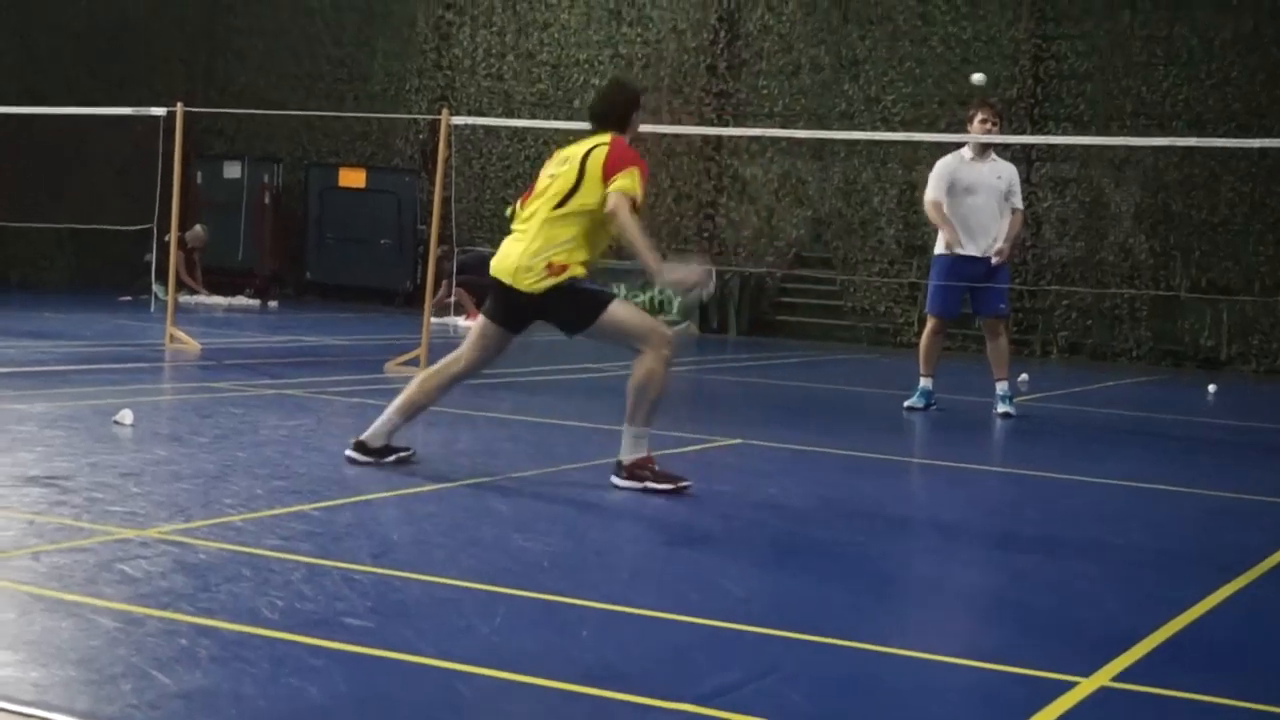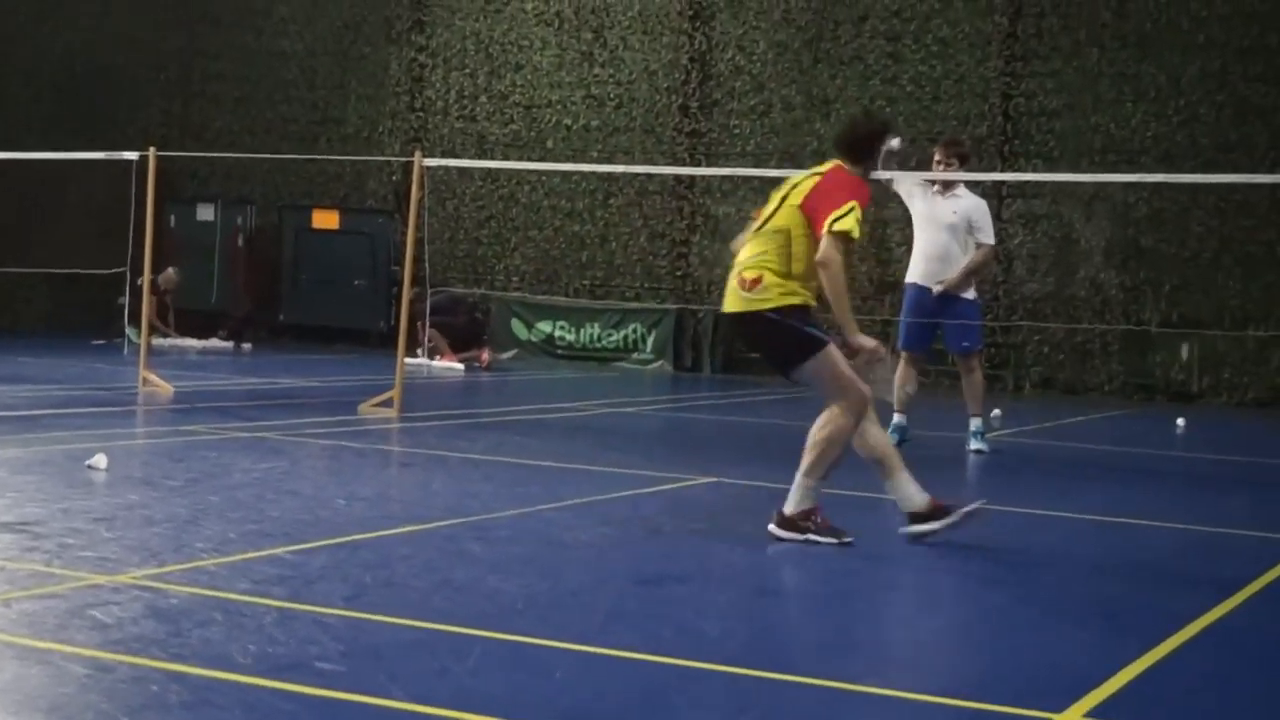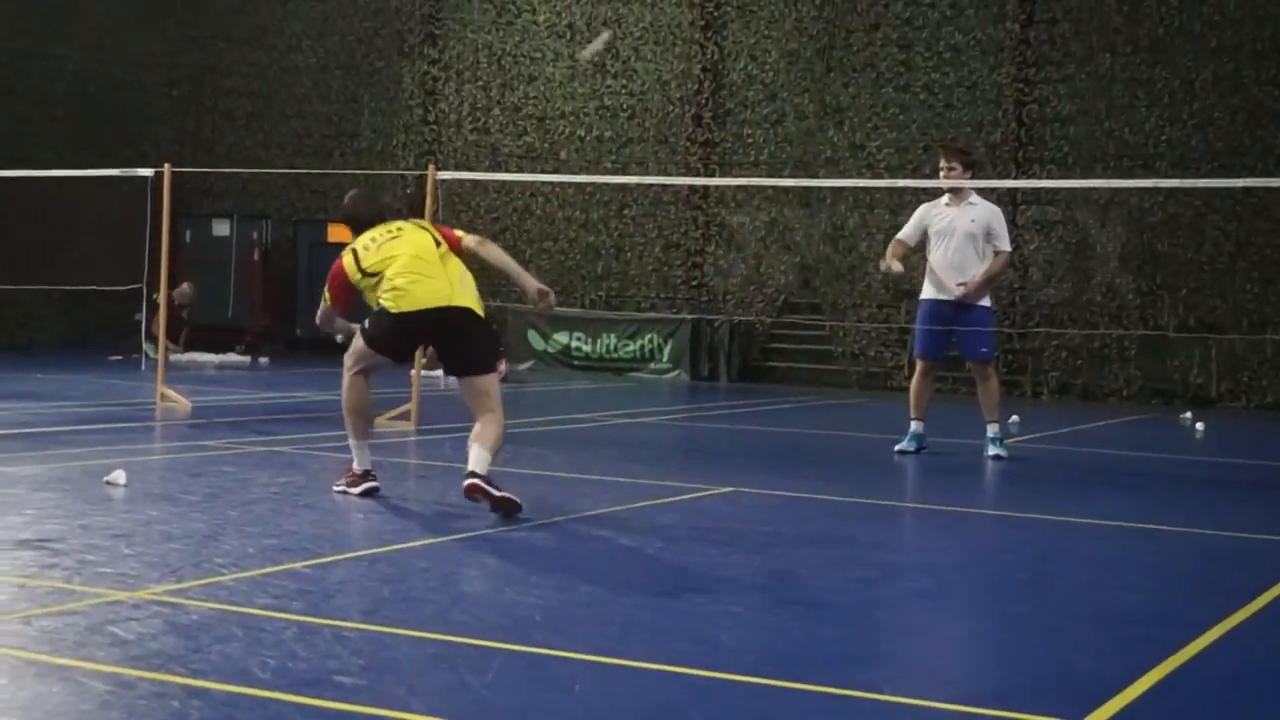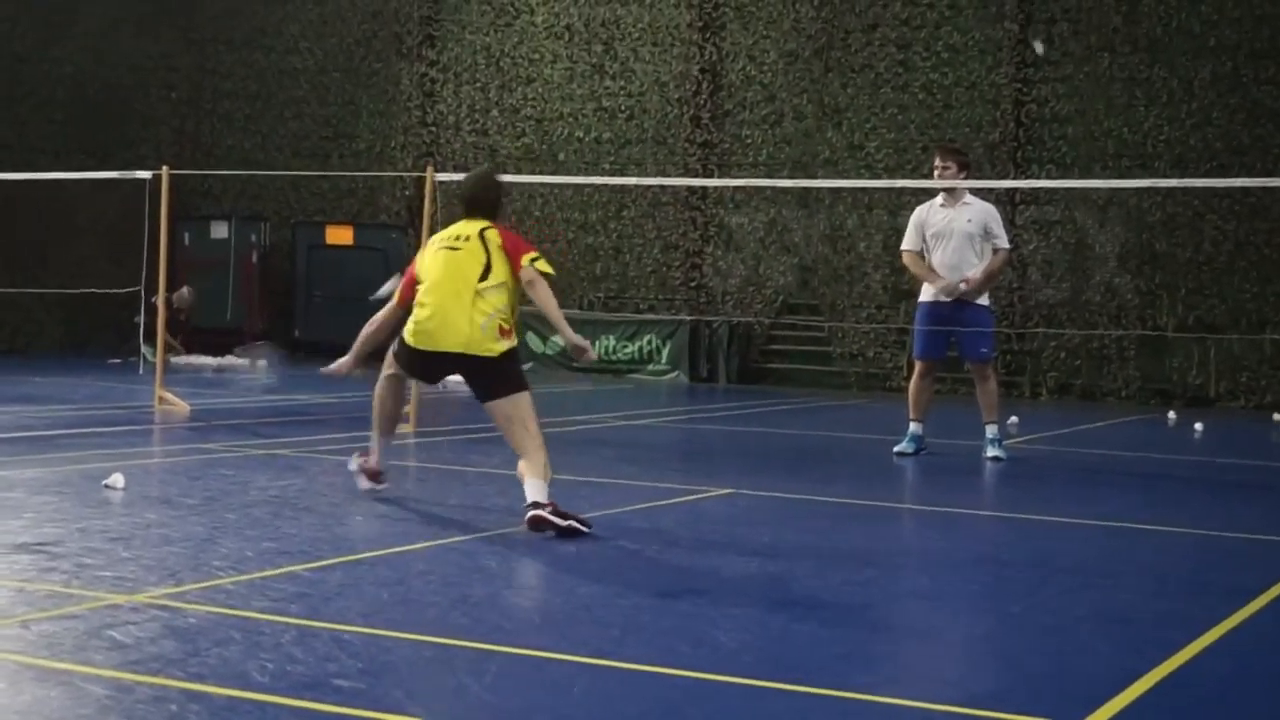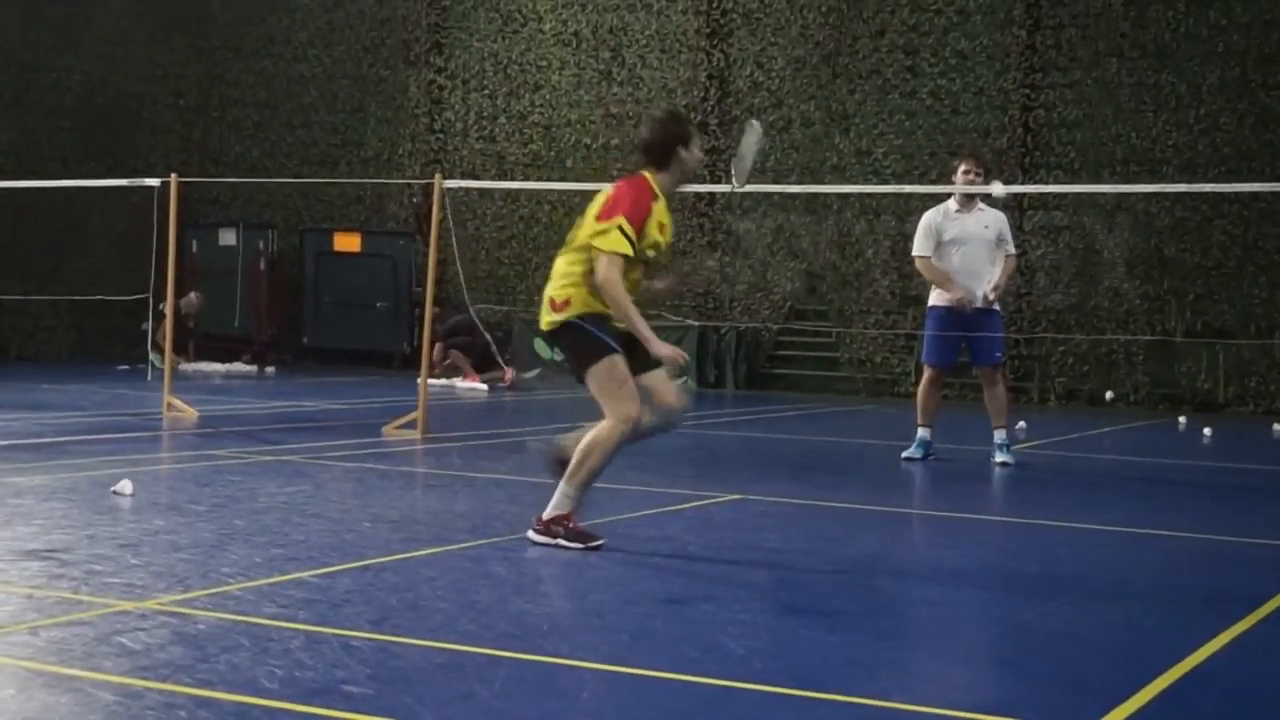
dt=1s
person 1, frame 1
left shoulder: (563, 157)
right shoulder: (624, 155)
left elbow: (516, 219)
right elbow: (618, 210)
right wrist: (660, 270)
left hip: (510, 270)
right hip: (551, 276)
left knee: (467, 360)
right knee: (658, 341)
left ankle: (374, 440)
right ankle: (634, 460)
person 1, frame 2
left shoulder: (815, 181)
right shoulder: (844, 189)
left elbow: (741, 243)
right elbow: (829, 258)
right wrist: (852, 334)
left hip: (773, 301)
right hip: (764, 304)
left knee: (855, 400)
right knee: (853, 401)
left ankle: (918, 505)
right ankle: (793, 513)
person 1, frame 3
left shoulder: (348, 258)
right shoulder: (422, 228)
left elbow: (325, 320)
right elbow: (479, 244)
left wrist: (349, 327)
right wrist: (529, 282)
left hip: (405, 306)
right hip: (461, 308)
left knee: (355, 366)
right knee: (489, 413)
left ankle: (362, 471)
right ankle: (478, 474)
person 1, frame 4
left shoulder: (433, 246)
right shoulder: (507, 239)
left elbow: (387, 315)
right elbow: (532, 280)
left wrist: (351, 360)
right wrist: (568, 334)
left hip: (426, 336)
right hip: (485, 346)
left knee: (391, 372)
right knee: (529, 444)
left ankle: (375, 465)
right ankle: (539, 503)
person 1, frame 5
left shoulder: (655, 202)
right shoulder: (631, 196)
right elbow: (605, 276)
right wrist: (649, 339)
left hip: (603, 313)
right hip: (576, 310)
left knee: (671, 405)
right knee: (626, 416)
left ankle: (570, 453)
right ankle: (554, 519)
person 2, frame 1
left shoulder: (1008, 170)
right shoulder: (949, 164)
left elbow: (1016, 212)
right elbow: (932, 203)
left wrist: (1007, 244)
right wrist: (947, 230)
left hip: (991, 261)
right hip: (951, 257)
left knee: (995, 326)
right knee: (936, 323)
left ankle: (1003, 394)
right ankle: (925, 389)
person 2, frame 2
left shoulder: (975, 204)
right shoulder: (919, 192)
left elbow: (987, 250)
right elbow: (888, 174)
left wrist: (959, 278)
right wrist: (885, 151)
left hip: (959, 296)
right hip: (919, 291)
left knee: (968, 362)
right knee: (909, 358)
left ankle: (976, 430)
right ankle: (899, 424)
person 2, frame 3
left shoulder: (989, 212)
right shoulder: (928, 211)
left elbow: (1004, 255)
right elbow: (901, 242)
left wrist: (979, 282)
right wrist: (891, 258)
left hip: (975, 304)
right hip: (934, 301)
left knee: (984, 369)
right knee: (924, 367)
left ankle: (993, 436)
right ankle: (916, 432)
person 2, frame 4
left shoulder: (985, 211)
right shoulder: (923, 212)
left elbow: (1002, 251)
right elbow: (909, 254)
left wrist: (981, 279)
right wrist: (936, 281)
left hip: (973, 304)
right hip: (933, 302)
left knee: (982, 369)
right knee: (923, 368)
left ankle: (992, 437)
right ankle: (915, 434)
person 2, frame 5
left shoulder: (996, 218)
right shoulder: (934, 216)
left elbow: (1010, 255)
right elbow: (921, 260)
left wrist: (1001, 282)
right wrist: (951, 289)
left hip: (985, 309)
right hip: (945, 308)
left knee: (992, 374)
right knee: (933, 373)
left ankle: (1000, 442)
right ankle: (923, 439)
